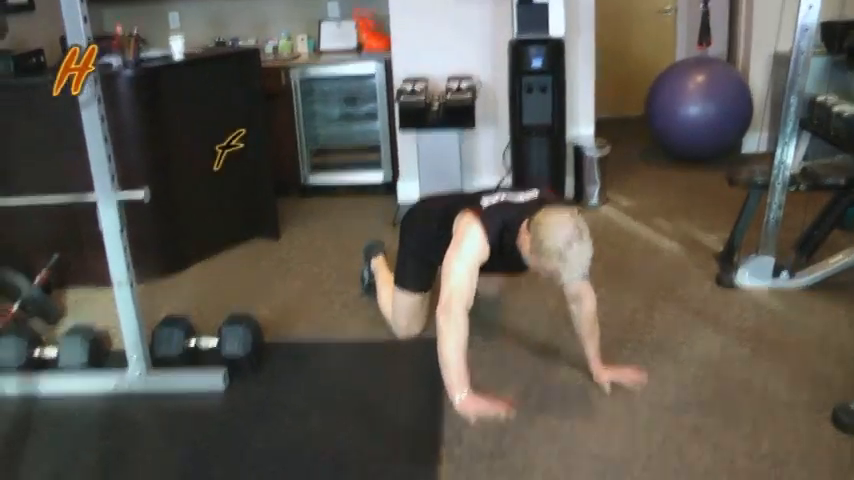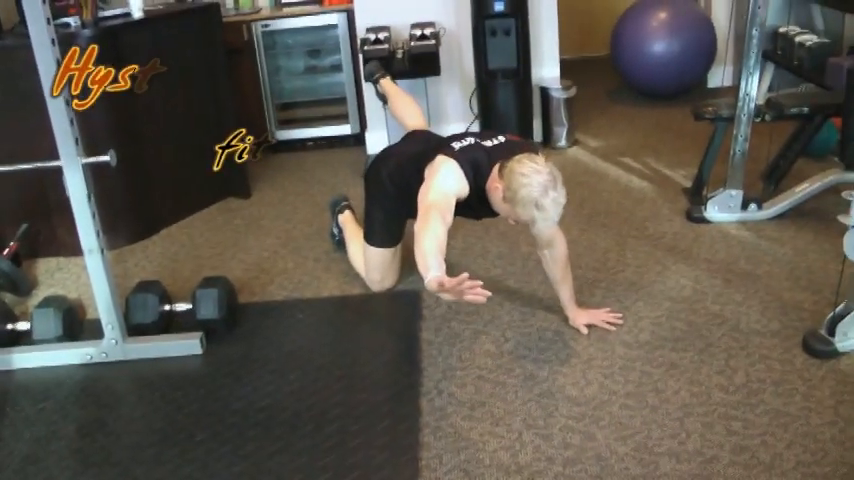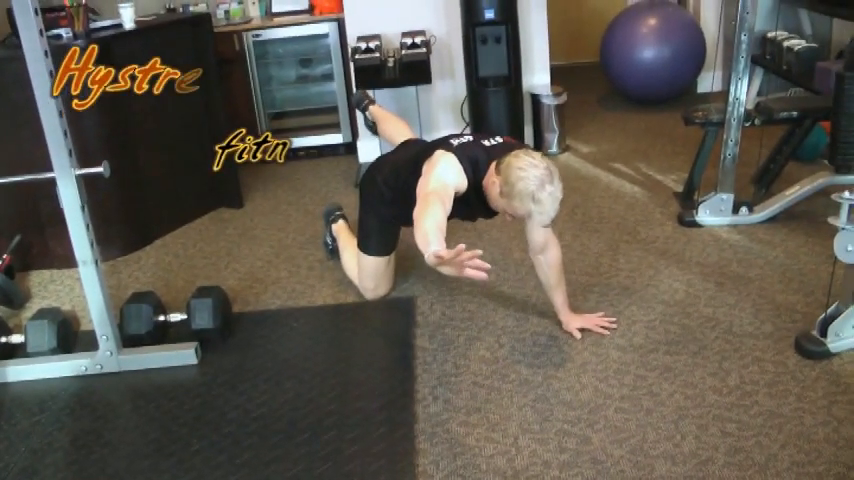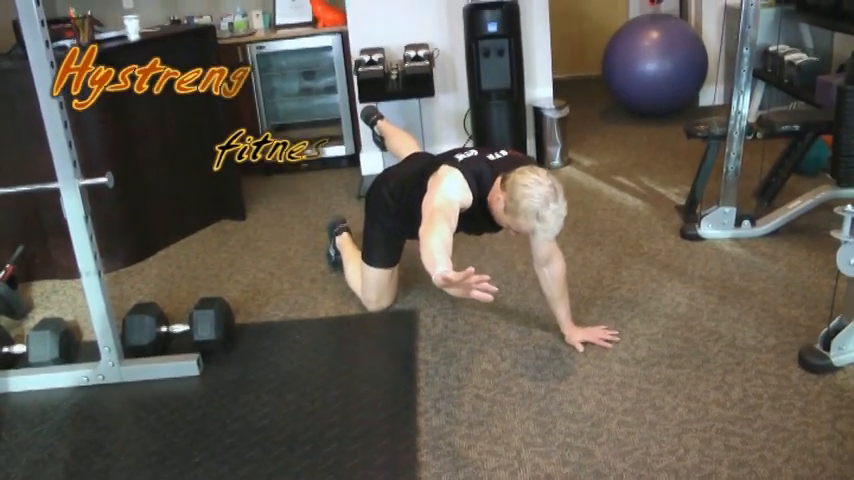
dt=1s
person 1, frame 1
left shoulder: (565, 221)
right shoulder: (476, 234)
left elbow: (581, 297)
right elbow: (451, 311)
left wrist: (597, 366)
right wrist: (461, 395)
right hip: (424, 231)
right knee: (406, 328)
right ankle: (376, 261)
person 1, frame 2
left shoulder: (532, 167)
right shoulder: (450, 174)
left elbow: (551, 241)
right elbow: (431, 221)
left wrist: (572, 309)
right wrist: (435, 278)
left hip: (423, 148)
right hip: (390, 179)
left knee: (419, 131)
right knee: (380, 282)
left ankle: (382, 80)
right ankle: (344, 215)
person 1, frame 3
left shoulder: (525, 173)
right shoulder: (449, 168)
left elbow: (544, 247)
right elbow: (430, 207)
left wrist: (566, 314)
right wrist: (436, 252)
left hip: (414, 160)
right hip: (384, 189)
right knee: (374, 290)
left ankle: (370, 108)
right ankle: (337, 224)
person 1, frame 4
left shoulder: (530, 186)
right shoulder: (454, 184)
left elbow: (548, 260)
right elbow: (434, 227)
left wrist: (568, 327)
right wrist: (443, 273)
left hip: (421, 173)
right hip: (390, 201)
right knee: (377, 302)
left ankle: (379, 123)
right ankle: (341, 237)
